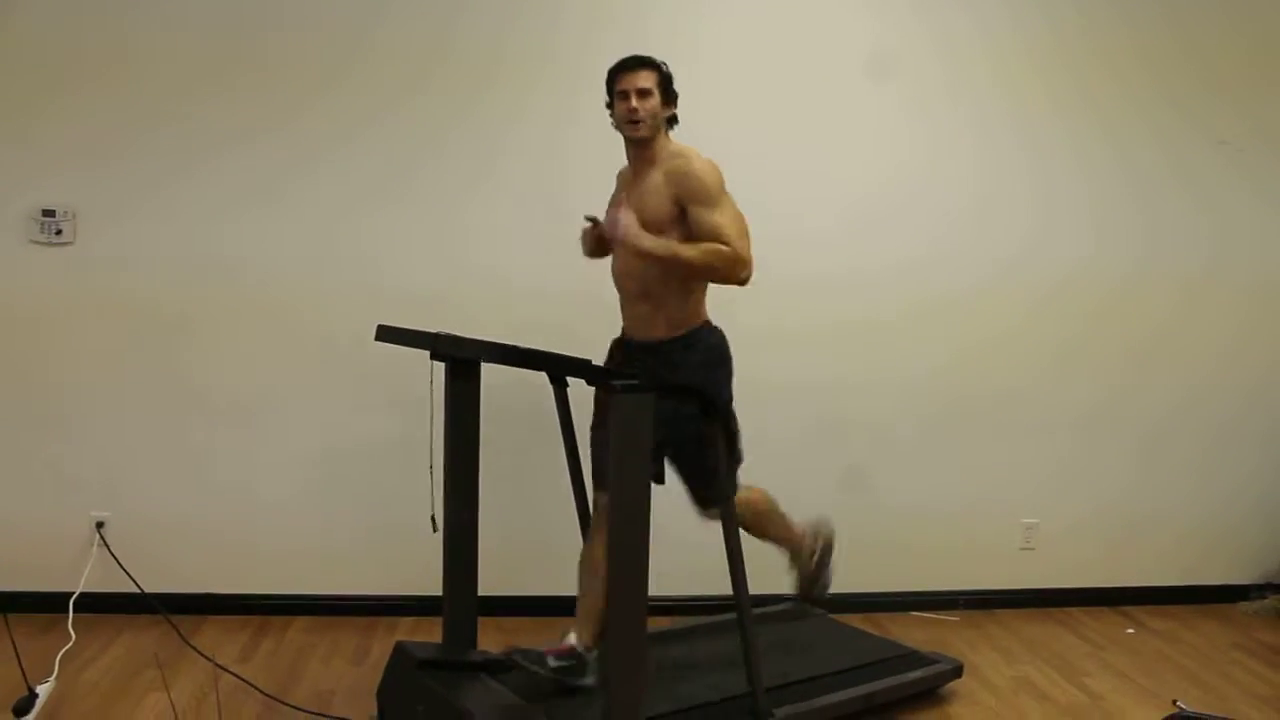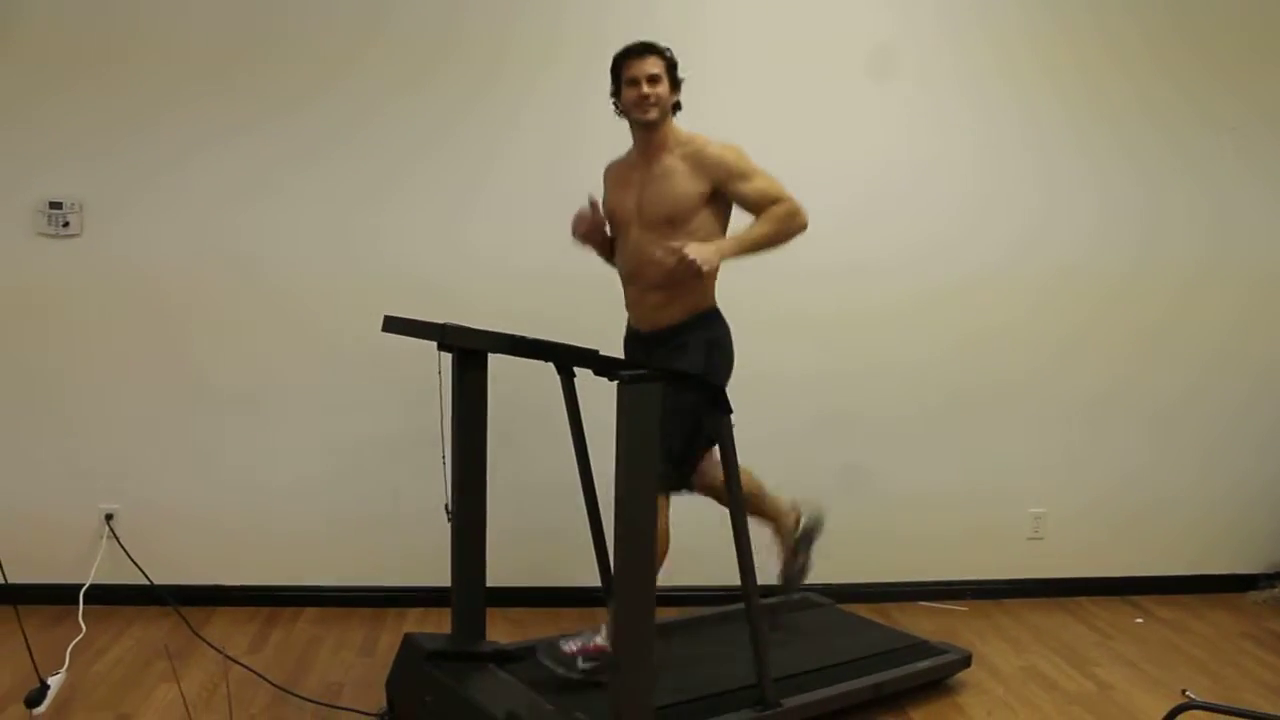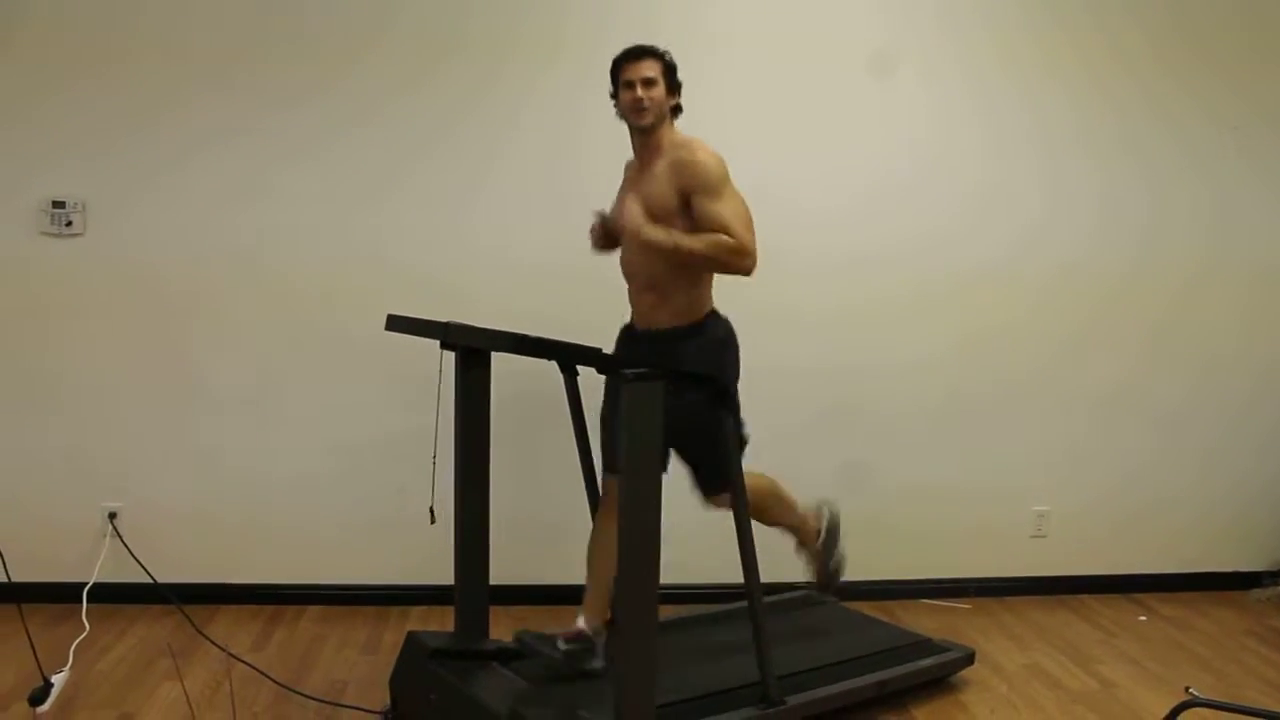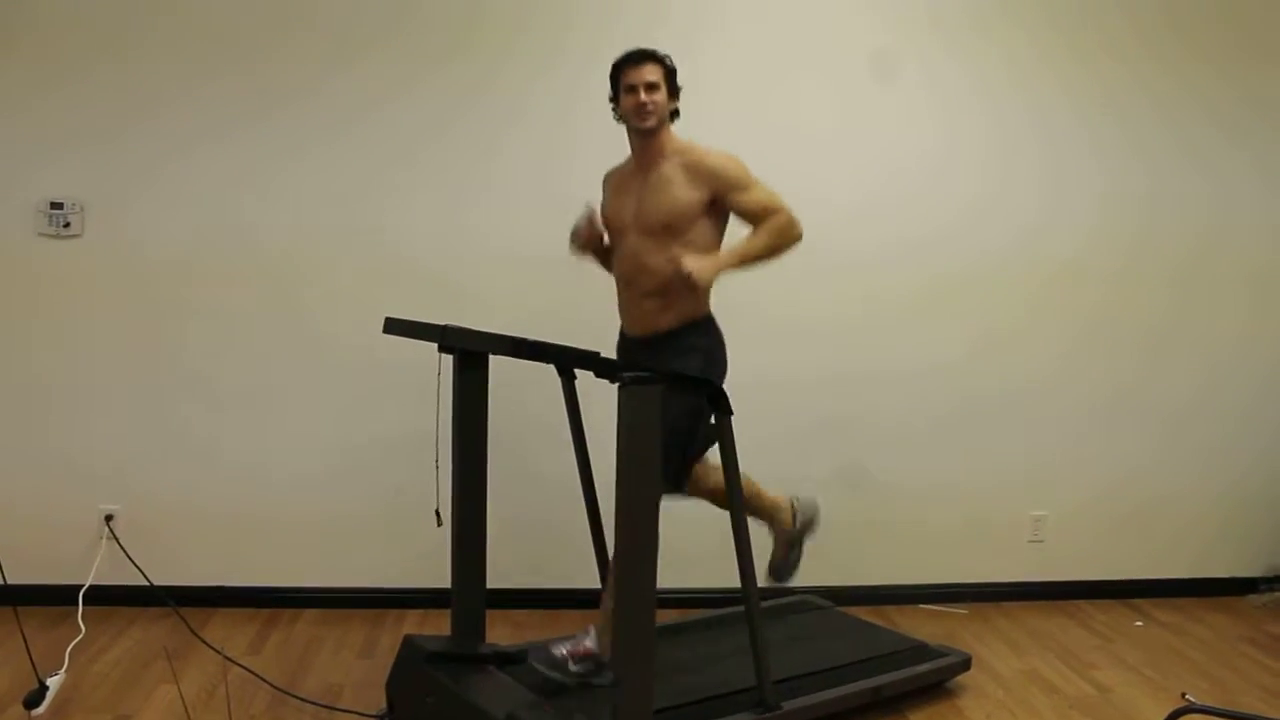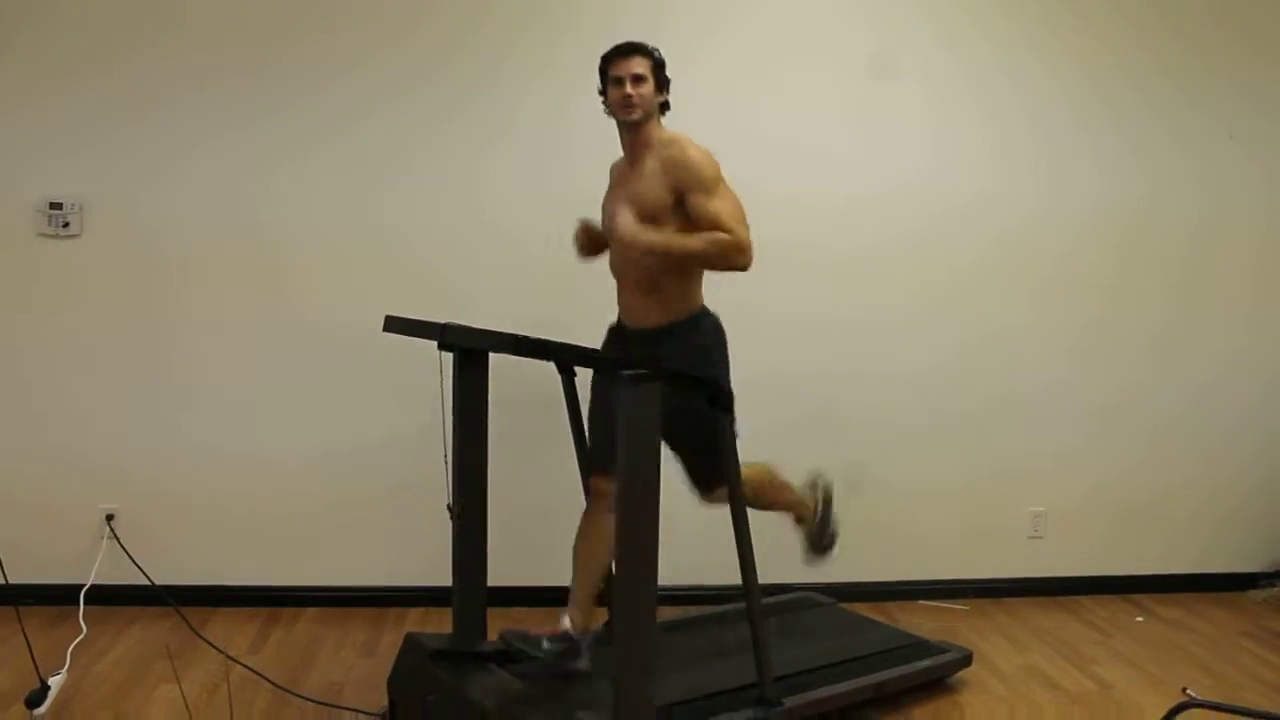
dt=0.4s
person 1, frame 1
left shoulder: (694, 173)
right shoulder: (627, 178)
left elbow: (738, 264)
left wrist: (644, 242)
right wrist: (608, 242)
left hip: (689, 358)
right hip: (630, 355)
left knee: (717, 498)
right knee: (608, 503)
left ankle: (807, 546)
right ankle: (580, 647)
person 1, frame 2
left shoulder: (709, 158)
right shoulder: (615, 173)
left elbow: (792, 214)
left wrist: (719, 247)
right wrist: (594, 238)
left hip: (695, 344)
right hip: (640, 344)
right knee: (692, 469)
left ankle: (617, 634)
right ankle: (794, 526)
person 1, frame 3
left shoulder: (698, 162)
right shoulder: (632, 169)
left elbow: (741, 252)
left wrist: (649, 233)
right wrist: (617, 236)
left hip: (696, 347)
right hip: (638, 341)
left knee: (722, 487)
right knee: (615, 488)
left ankle: (815, 532)
right ankle: (590, 630)
person 1, frame 4
left shoulder: (709, 168)
right shoulder: (614, 182)
left elbow: (787, 225)
left wrist: (716, 261)
right wrist: (593, 247)
left hip: (687, 353)
right hip: (634, 351)
right knee: (685, 472)
left ankle: (599, 645)
right ankle: (788, 517)
person 1, frame 5
left shoulder: (688, 161)
right shoulder: (620, 169)
left elbow: (739, 249)
left wrist: (644, 238)
right wrist: (601, 240)
left hip: (685, 345)
right hip: (626, 343)
left knee: (717, 484)
right knee: (605, 489)
left ankle: (809, 505)
right ankle: (572, 632)
